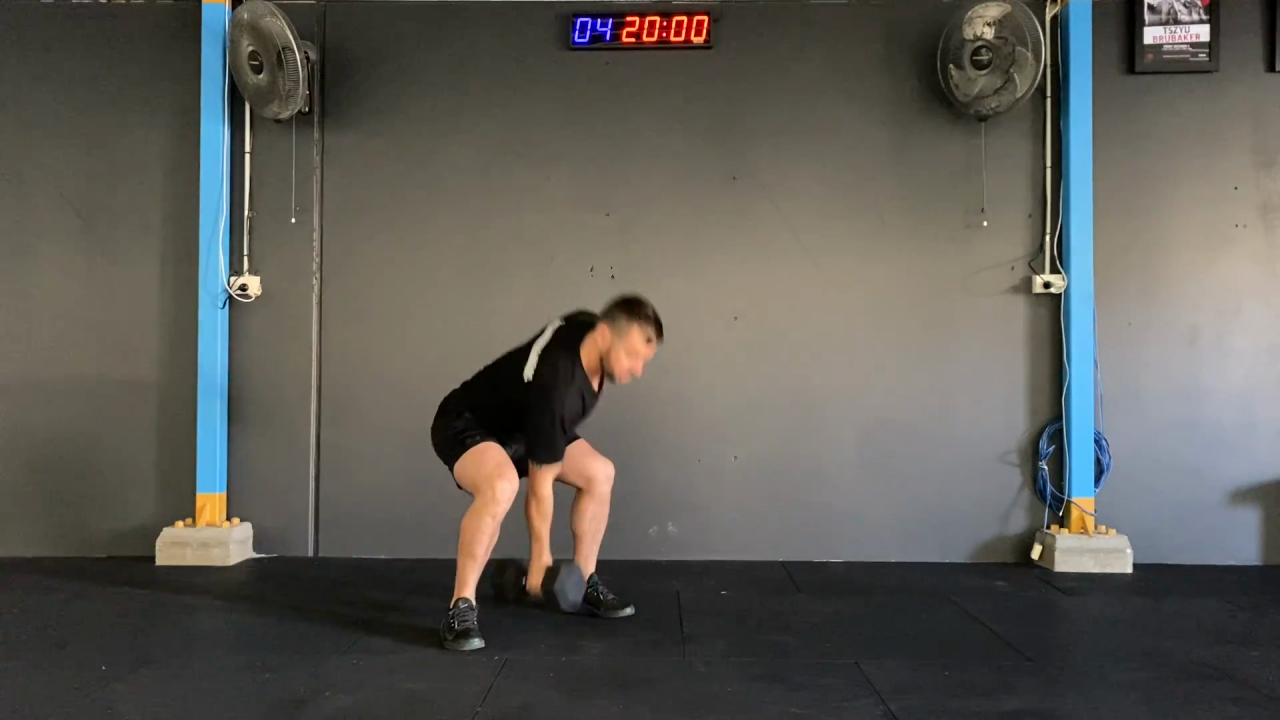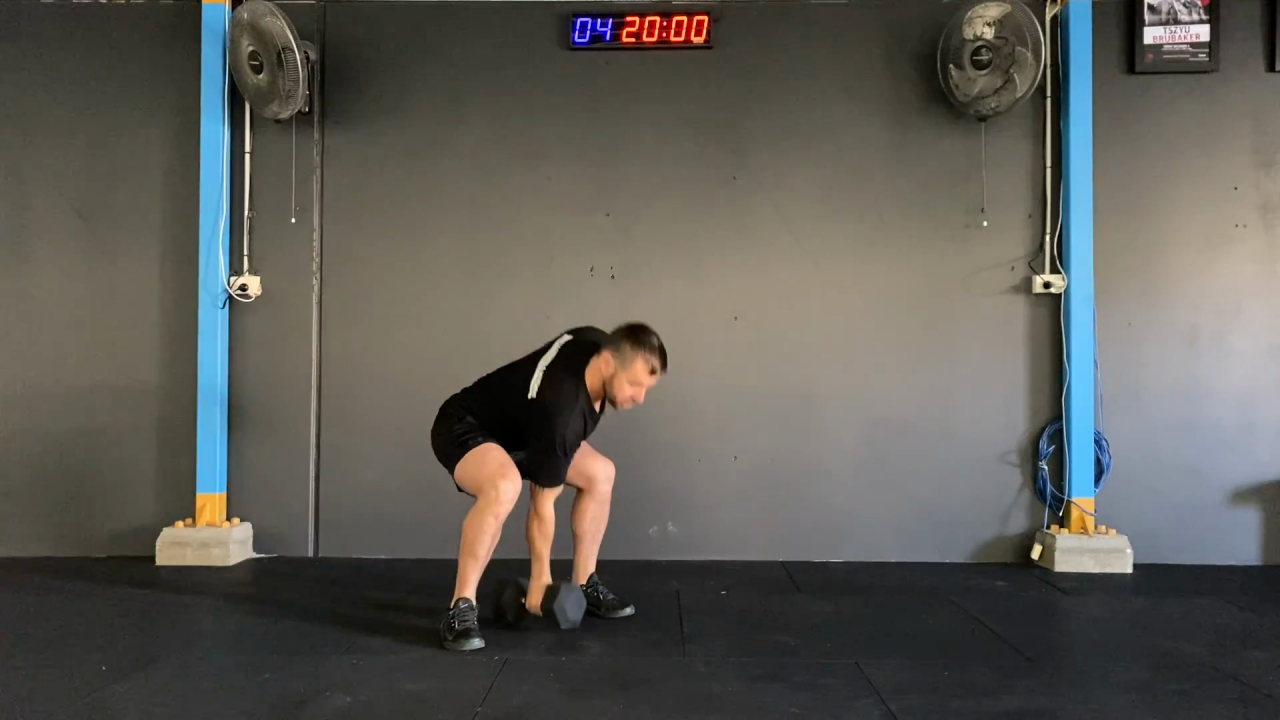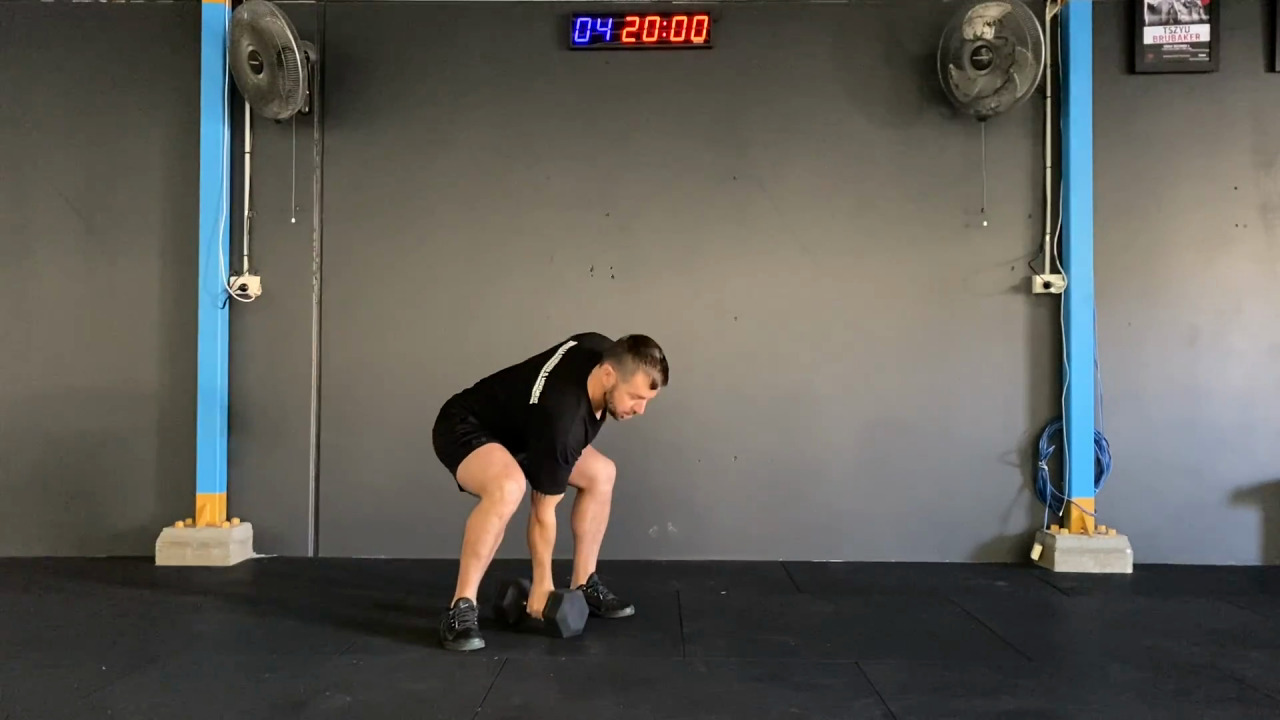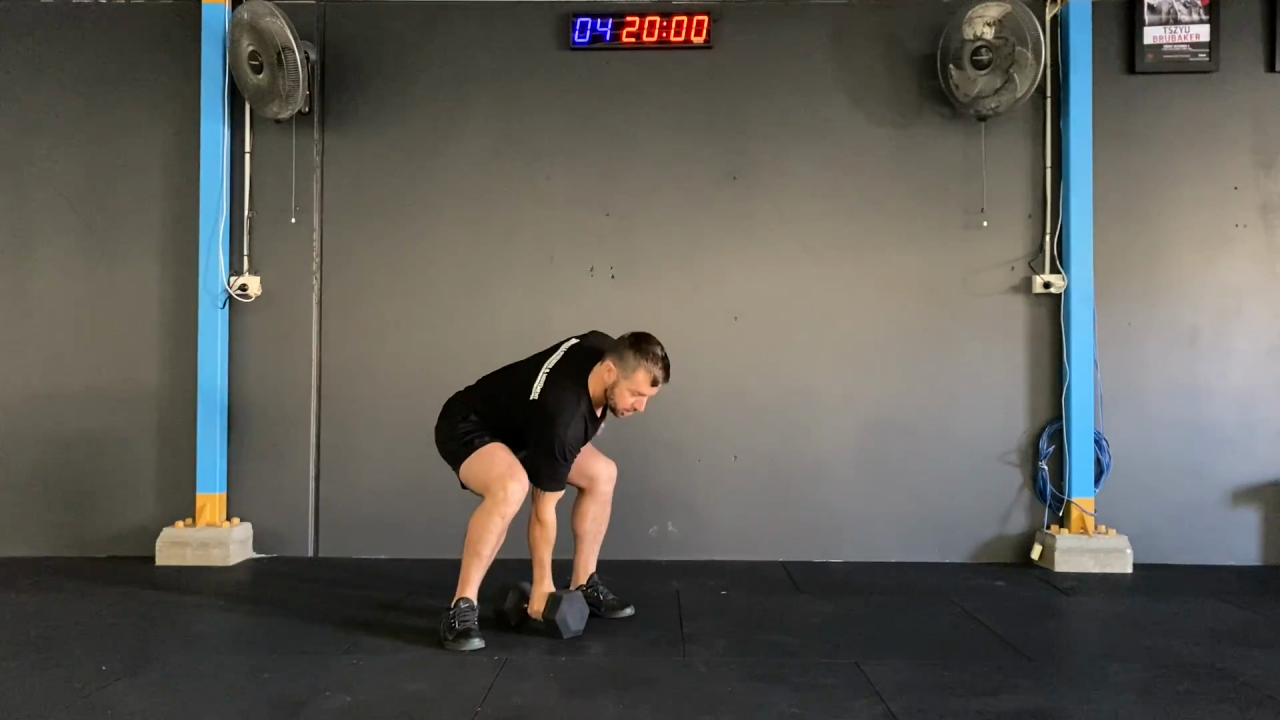
dt=0.1s
person 1, frame 1
left shoulder: (589, 326)
right shoulder: (558, 390)
right elbow: (541, 486)
right wrist: (541, 559)
left hip: (516, 423)
right hip: (464, 425)
left knee: (599, 475)
right knee: (501, 486)
left ankle: (584, 582)
right ankle: (461, 608)
person 1, frame 2
left shoulder: (594, 342)
right shoulder: (561, 412)
right elbow: (542, 507)
right wrist: (541, 580)
left hip: (515, 428)
right hip: (463, 427)
left knee: (600, 476)
right knee: (505, 488)
left ankle: (584, 585)
right ankle: (461, 609)
person 1, frame 3
left shoulder: (601, 349)
right shoulder: (562, 420)
right elbow: (544, 512)
right wrist: (542, 586)
left hip: (513, 426)
right hip: (465, 428)
left knee: (601, 474)
right knee: (508, 487)
left ankle: (583, 585)
right ankle: (461, 609)
person 1, frame 4
left shoulder: (604, 348)
right shoulder: (562, 417)
right elbow: (544, 510)
right wrist: (543, 586)
left hip: (515, 424)
right hip: (467, 426)
left knee: (602, 474)
right knee: (511, 488)
left ankle: (583, 585)
right ankle: (462, 609)
